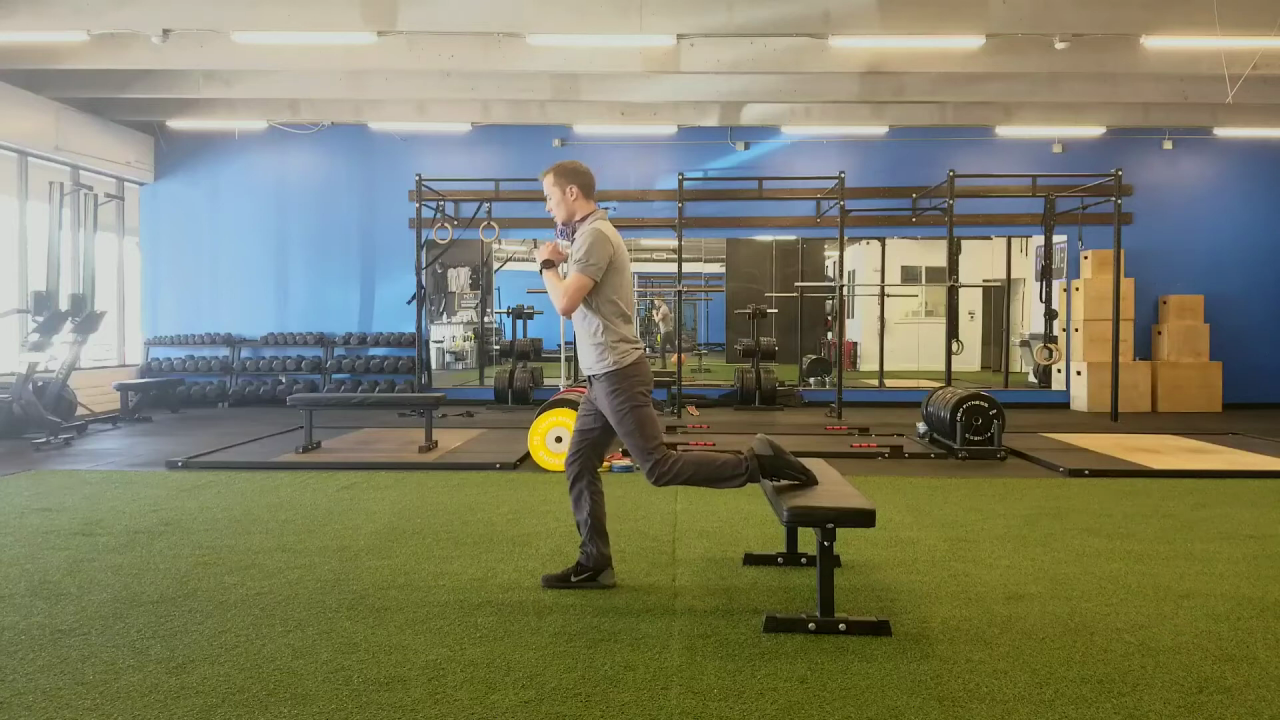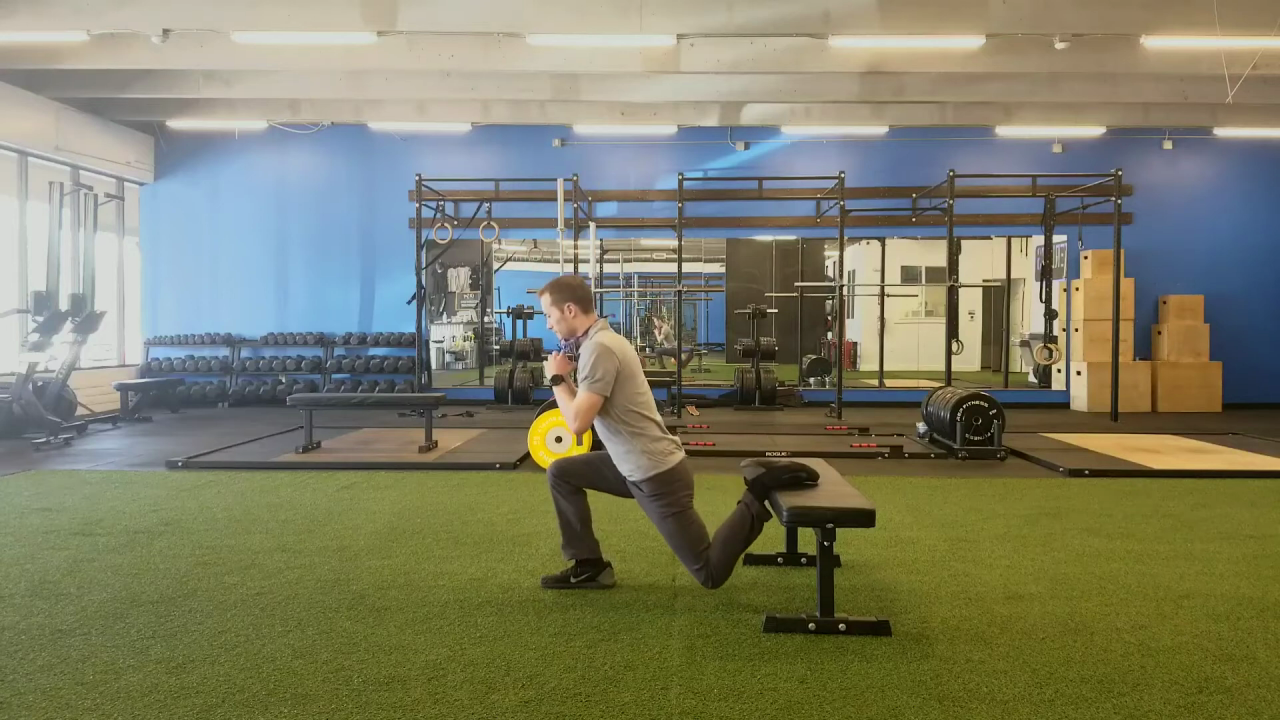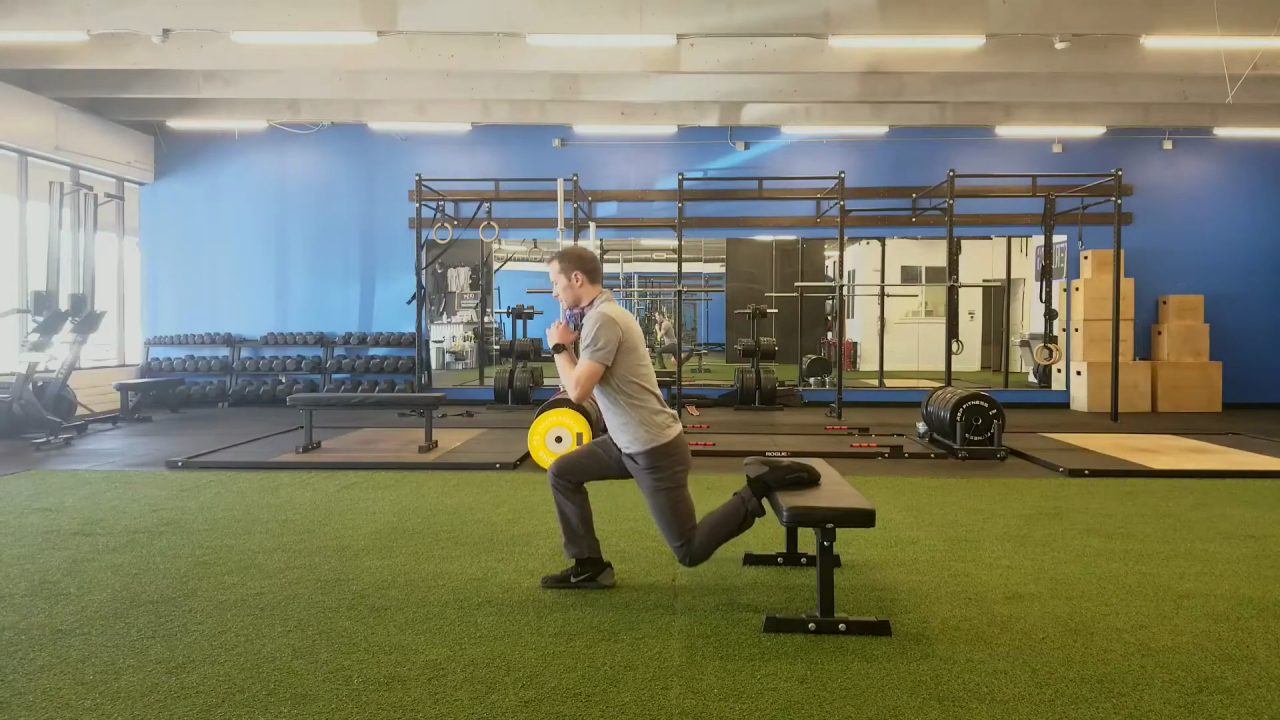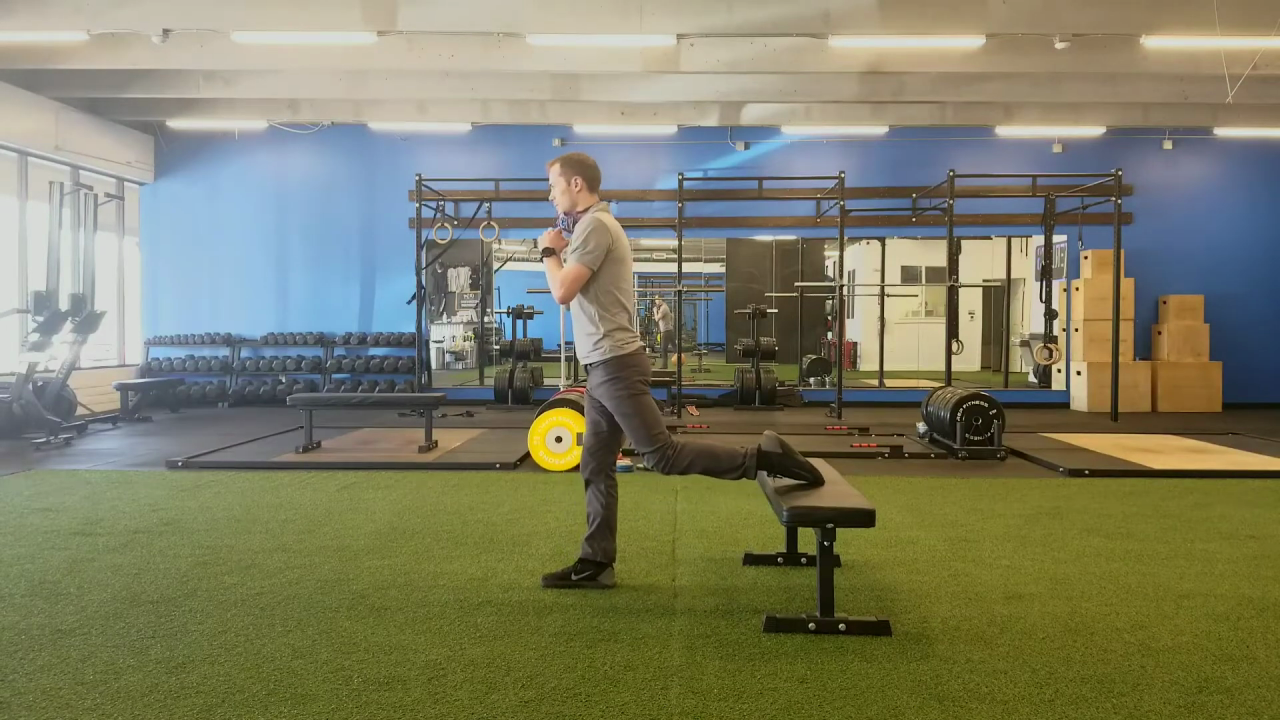
dt=1s
person 1, frame 1
left shoulder: (594, 235)
right shoulder: (592, 233)
left elbow: (565, 303)
left wrist: (547, 265)
right wrist: (562, 266)
left hip: (618, 375)
right hip: (603, 376)
left knee: (659, 466)
right knee: (579, 466)
left ankle: (757, 460)
right ankle: (594, 564)
person 1, frame 2
left shoulder: (598, 349)
right shoulder: (602, 339)
left elbow: (578, 422)
right elbow: (587, 406)
left wrist: (557, 380)
right wrist: (567, 381)
left hip: (656, 475)
right hip: (638, 467)
left knee: (710, 571)
right knee: (561, 474)
left ankle: (759, 493)
right ankle: (589, 565)
person 1, frame 3
left shoulder: (602, 319)
right shoulder: (604, 313)
left elbow: (578, 390)
right elbow: (586, 382)
left wrist: (559, 347)
right wrist: (569, 348)
left hip: (655, 449)
right hip: (633, 442)
left knee: (689, 550)
right knee: (561, 472)
left ankle: (761, 487)
right ankle: (589, 565)
person 1, frame 4
left shoulder: (594, 226)
right shoulder: (595, 225)
left elbow: (562, 292)
left wrist: (549, 252)
right wrist: (563, 251)
left hip: (615, 364)
right hip: (603, 367)
left knee: (663, 455)
right knee: (596, 468)
left ankle: (763, 457)
right ankle: (595, 563)
